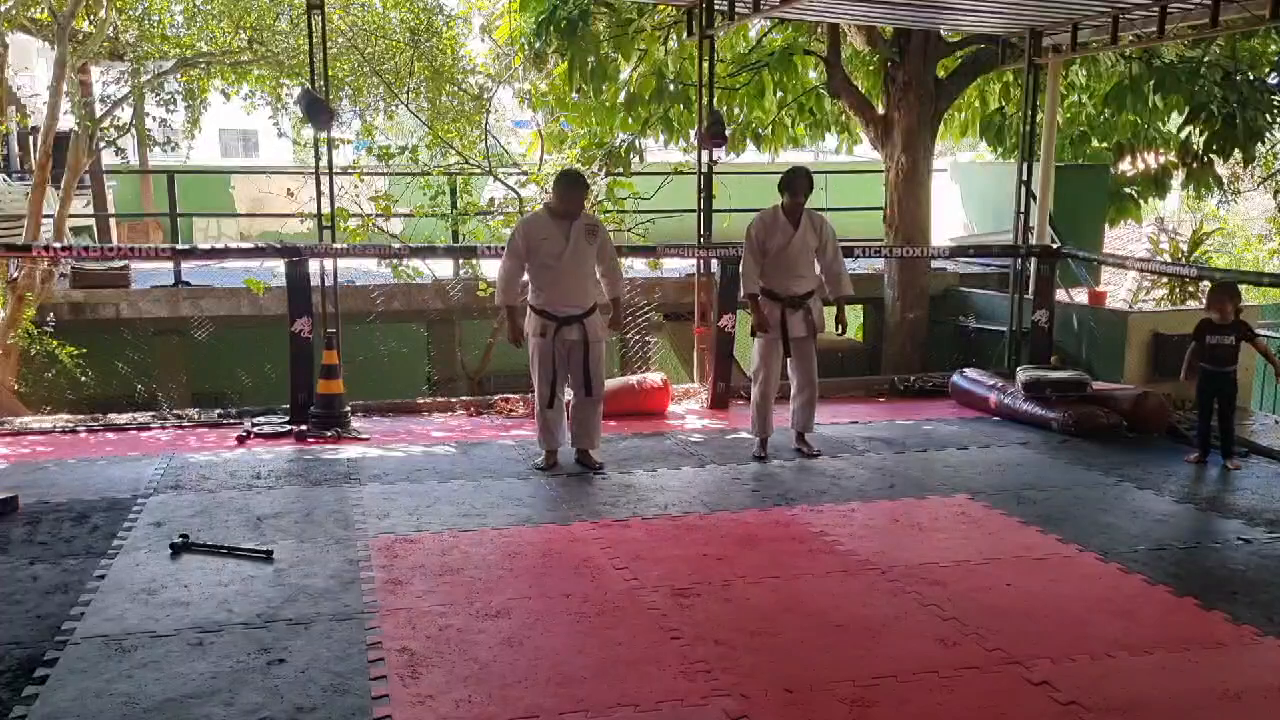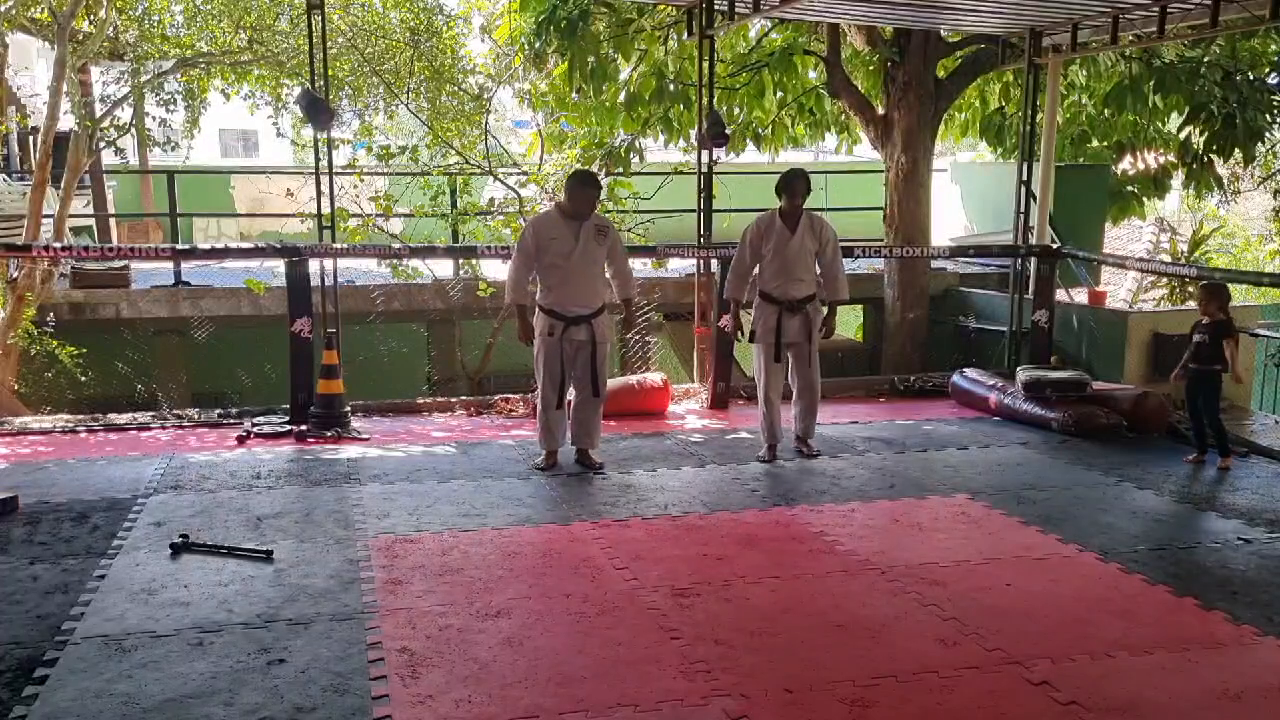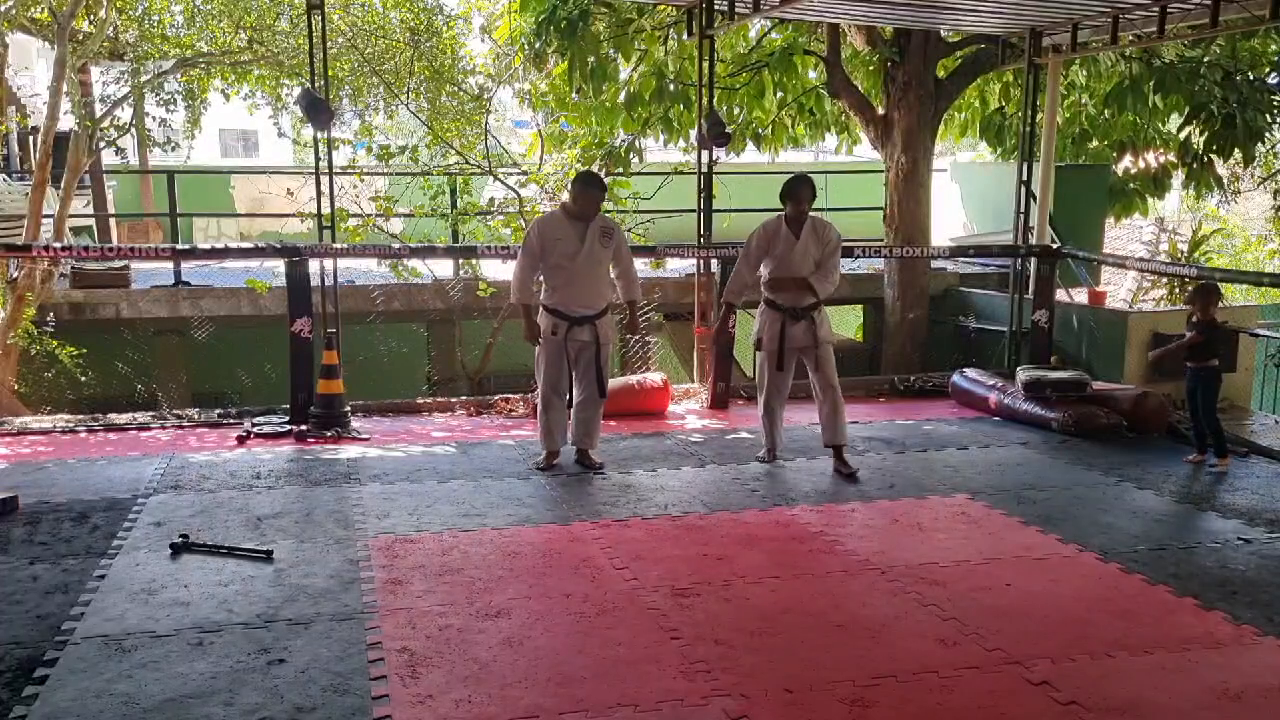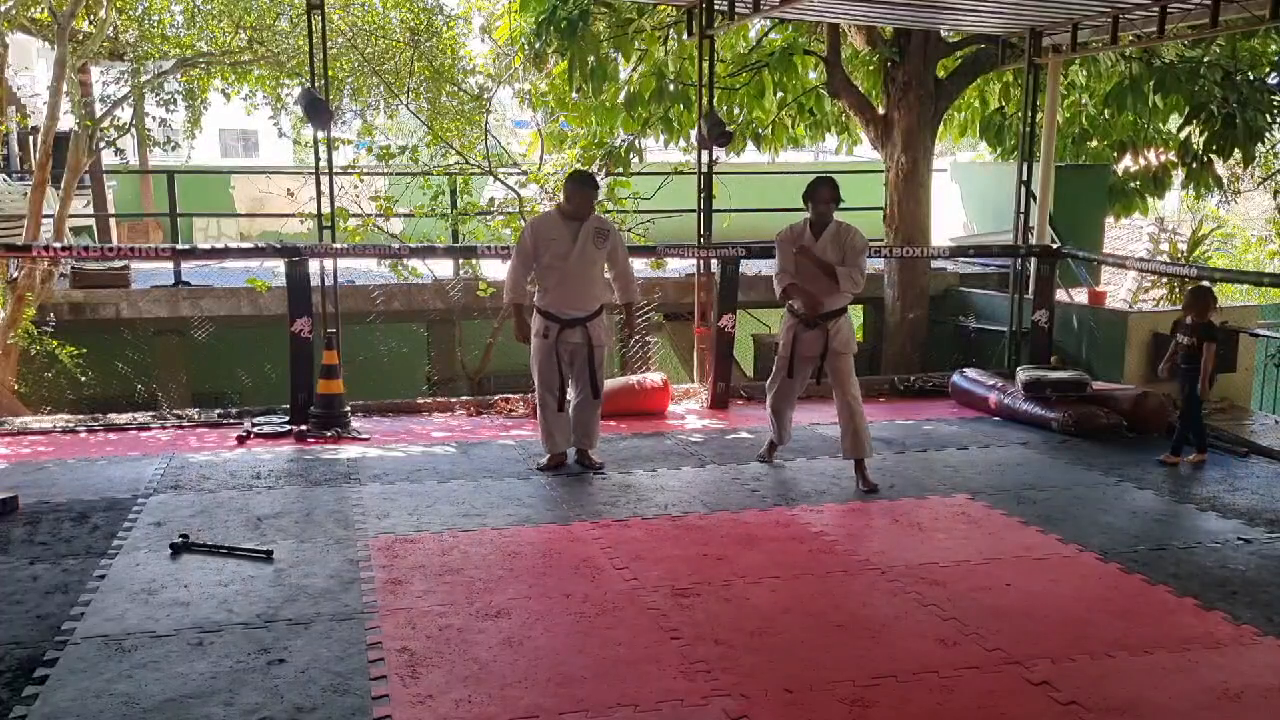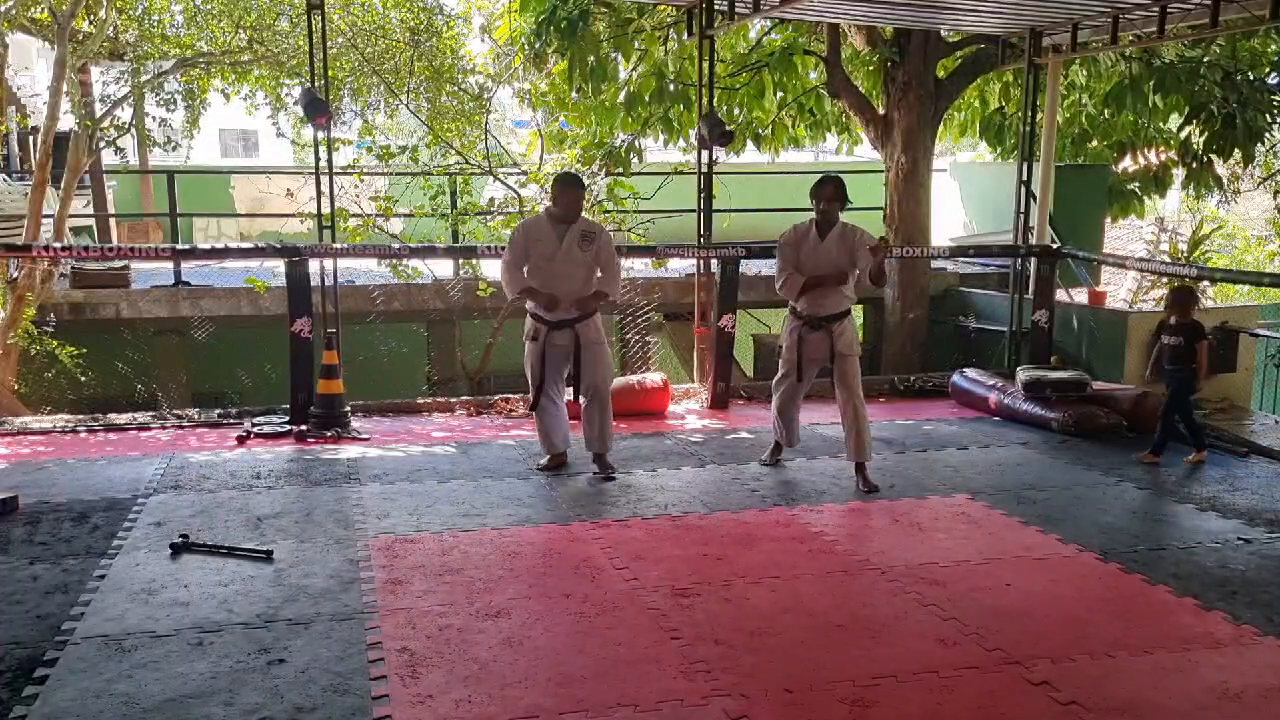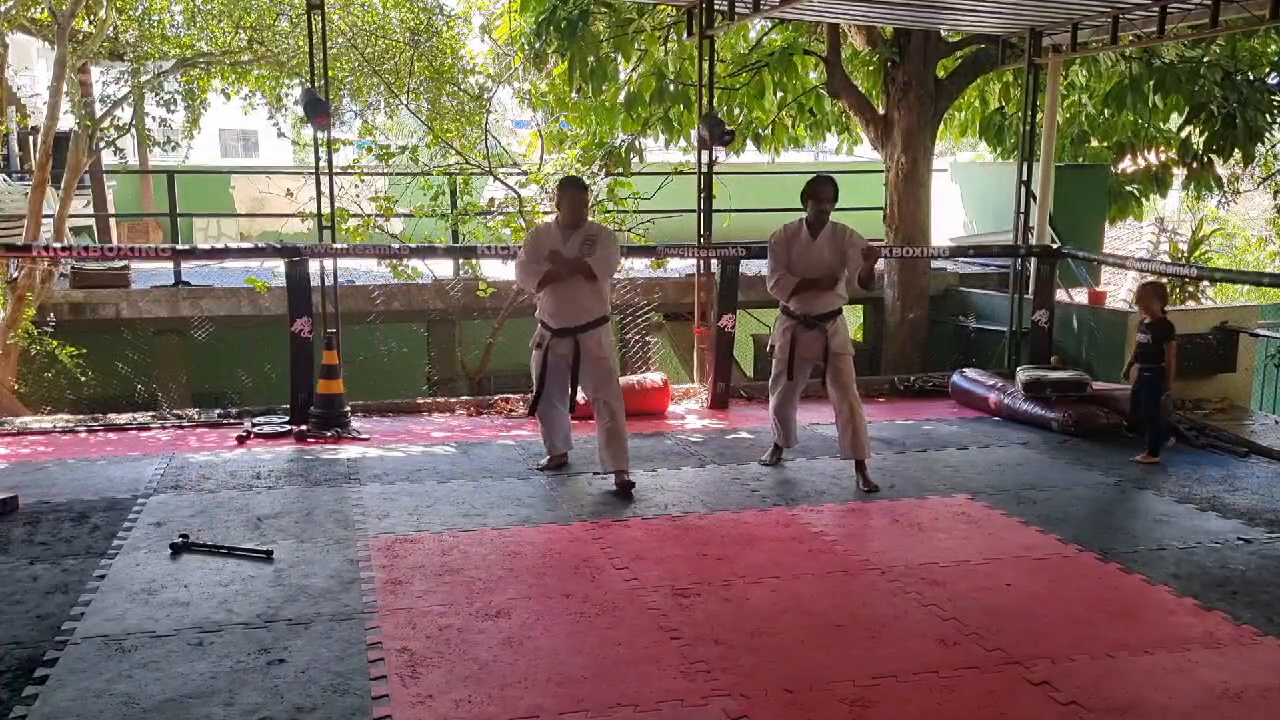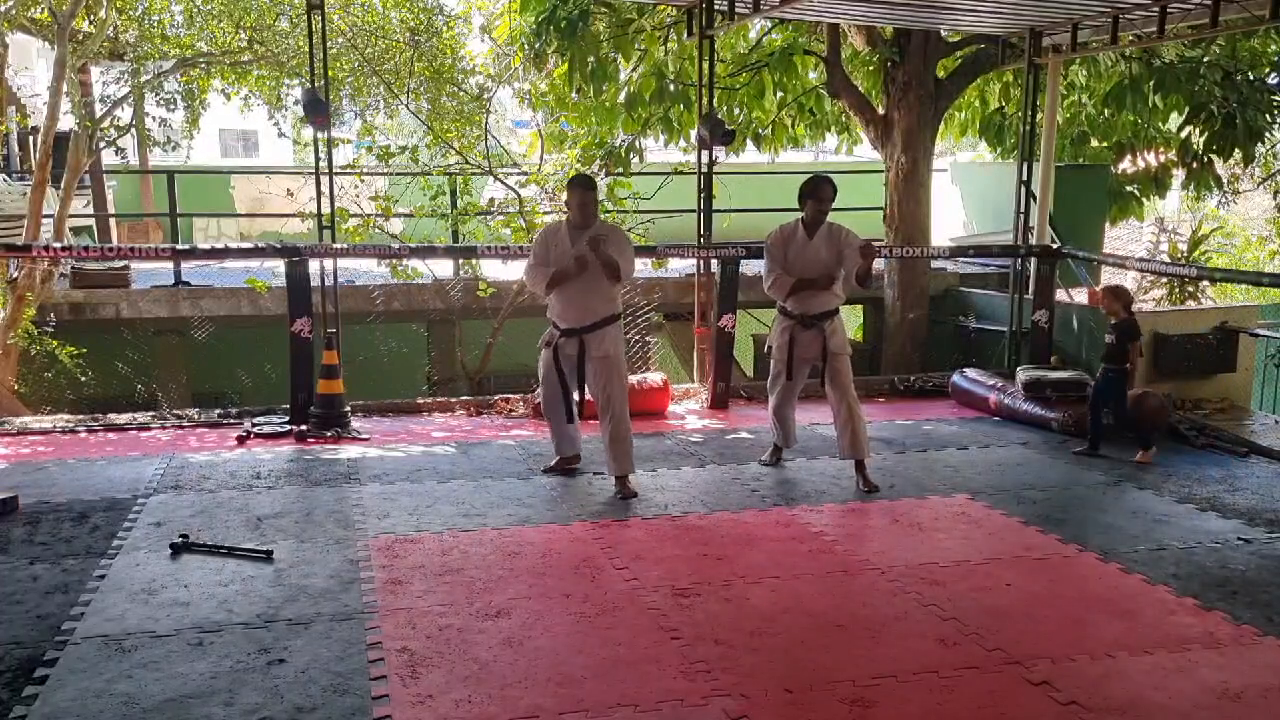
dt=0.3s
person 1, frame 1
left shoulder: (818, 224)
right shoulder: (762, 223)
left elbow: (833, 267)
right elbow: (749, 269)
left wrist: (840, 309)
right wrist: (756, 310)
left hip: (805, 308)
right hip: (771, 307)
left knee: (806, 378)
right knee: (765, 377)
left ankle: (800, 436)
right ankle: (762, 437)
person 1, frame 2
left shoulder: (820, 227)
right shoulder: (761, 227)
left elbow: (834, 273)
right elbow: (741, 270)
left wrist: (831, 314)
right wrist: (735, 313)
left hip: (807, 312)
right hip: (770, 312)
left knee: (808, 383)
right knee: (769, 384)
left ankle: (801, 436)
right ankle: (771, 442)
person 1, frame 3
left shoulder: (825, 231)
right shoulder: (766, 232)
left elbow: (829, 278)
right elbow: (743, 273)
left wrist: (790, 283)
right wrist: (726, 314)
left hip: (812, 319)
right hip: (775, 318)
left knee: (829, 387)
right knee: (771, 391)
left ankle: (838, 455)
right ankle: (771, 445)
person 1, frame 4
left shoulder: (850, 236)
right shoulder: (789, 236)
left elbow: (854, 282)
right elbow: (783, 278)
left wrist: (815, 260)
right wrist: (805, 295)
left hip: (835, 326)
right hip: (798, 324)
left knee: (848, 397)
right knee: (779, 392)
left ankle: (860, 469)
right ankle: (776, 440)
person 1, frame 5
left shoulder: (856, 237)
right shoulder: (793, 236)
left elbow: (875, 280)
right elbow: (784, 283)
left wrist: (879, 260)
right wrist: (824, 280)
left hip: (839, 328)
right hip: (801, 327)
left knee: (852, 398)
right knee: (785, 394)
left ankle: (861, 470)
right ankle: (780, 442)
person 1, frame 6
left shoulder: (846, 236)
right shoulder: (784, 236)
left elbow: (863, 281)
right elbow: (776, 283)
left wrist: (869, 265)
right wrist: (817, 283)
left hip: (831, 327)
right hip: (793, 326)
left knee: (847, 396)
right knee: (782, 394)
left ankle: (861, 468)
right ankle: (780, 444)
person 1, frame 7
left shoulder: (842, 236)
right shoulder: (780, 237)
left elbow: (860, 279)
right elbow: (773, 283)
left wrist: (867, 263)
right wrist: (813, 283)
left hip: (828, 327)
right hip: (790, 327)
left knee: (844, 396)
right knee: (781, 394)
left ankle: (860, 469)
right ankle: (779, 444)
person 2, frame 1
left shoulder: (594, 226)
right shoulder: (528, 227)
left elbow: (610, 268)
right elbow: (509, 275)
left wrist: (617, 309)
right wrist: (512, 320)
left hip: (587, 322)
right hip: (546, 323)
left knee: (591, 390)
right knee: (547, 391)
left ankle: (584, 448)
right ankle: (550, 450)
person 2, frame 2
left shoulder: (604, 227)
right shoulder: (539, 226)
left elbow: (620, 270)
right elbow: (519, 274)
left wrist: (628, 310)
right wrist: (522, 319)
left hip: (594, 323)
right hip: (553, 323)
left knee: (592, 391)
right knee: (550, 390)
left ankle: (584, 449)
right ankle: (550, 450)
person 2, frame 3
left shoulder: (610, 229)
right shoulder: (544, 226)
left elbow: (625, 271)
right elbow: (524, 274)
left wrist: (633, 313)
right wrist: (528, 319)
left hip: (597, 323)
right hip: (556, 323)
left knee: (593, 391)
right knee: (552, 390)
left ankle: (583, 449)
right ankle: (551, 449)
person 2, frame 4
left shoulder: (605, 229)
right shoulder: (537, 227)
left elbow: (622, 272)
right elbow: (518, 273)
left wrist: (629, 314)
right wrist: (520, 318)
left hip: (591, 324)
right hip: (549, 325)
left knee: (590, 392)
right knee: (550, 392)
left ankle: (583, 449)
right ankle: (557, 451)
person 2, frame 5
left shoulder: (594, 232)
right shoulder: (527, 230)
left elbow: (611, 272)
right elbow: (511, 270)
left wrist: (593, 300)
right wrist: (538, 296)
left hip: (585, 326)
right hip: (543, 327)
left knee: (598, 389)
right knee: (544, 393)
left ankle: (600, 452)
right ankle: (557, 451)
person 2, frame 6
left shoulder: (602, 235)
right shoulder: (538, 235)
left elbow: (604, 267)
right elbow: (524, 274)
left wrist: (565, 262)
right wrist: (562, 272)
left hip: (592, 334)
right hip: (551, 333)
left knee: (607, 402)
right knee: (548, 398)
left ankle: (619, 470)
right ankle: (558, 453)
person 2, frame 7
left shoulder: (613, 234)
right shoulder: (549, 235)
left elbow: (623, 272)
right elbow: (533, 277)
left wrist: (600, 254)
right wrist: (568, 271)
left hip: (602, 334)
right hip: (560, 333)
left knee: (613, 404)
right knee: (552, 398)
left ankle: (621, 475)
right ankle: (569, 454)
